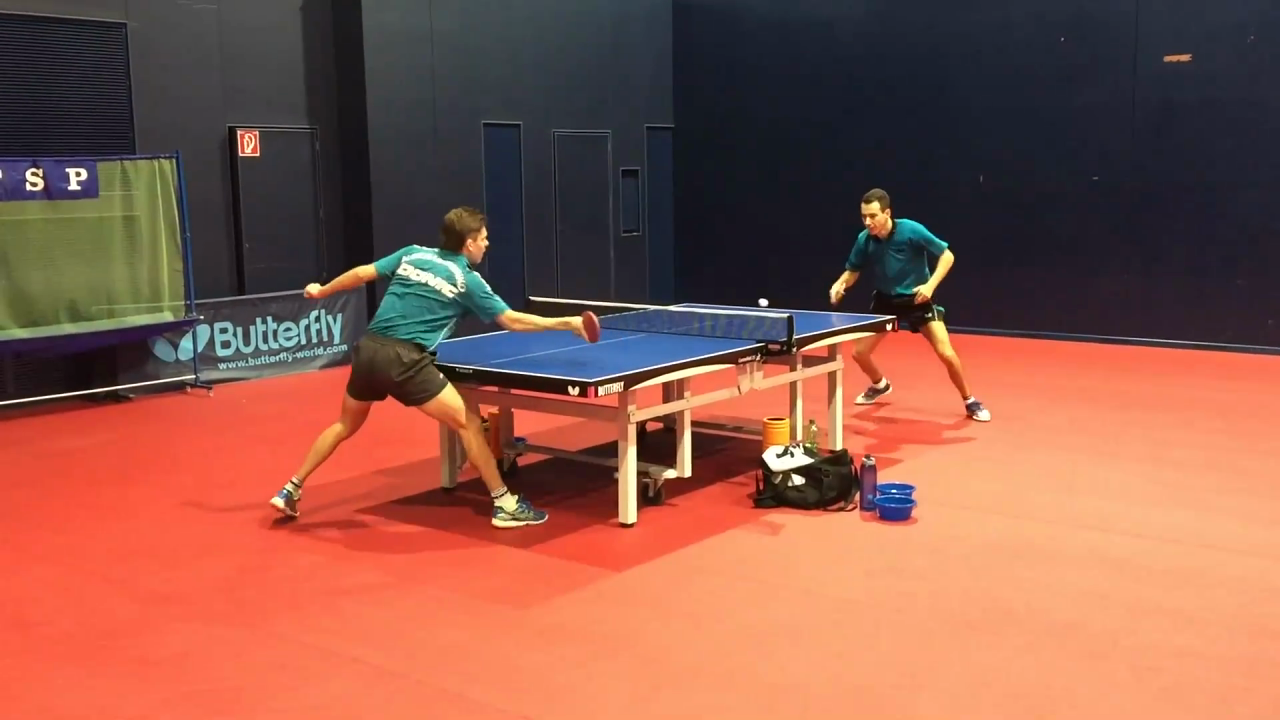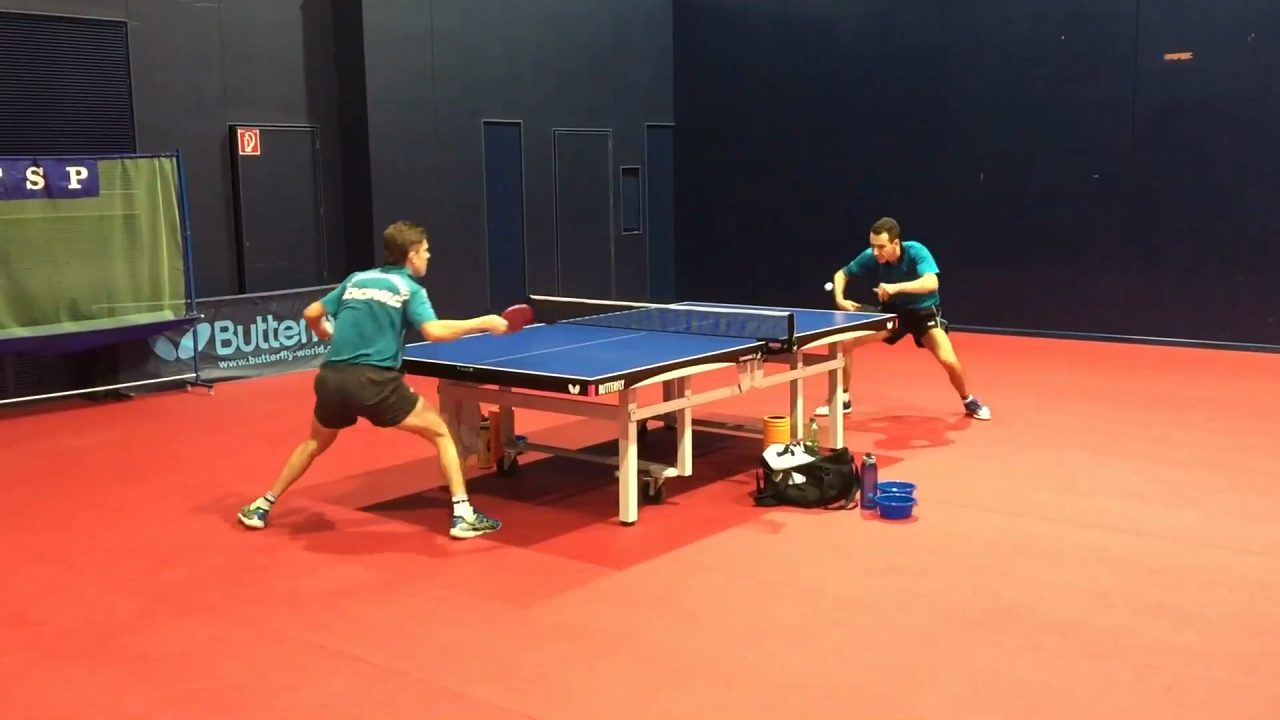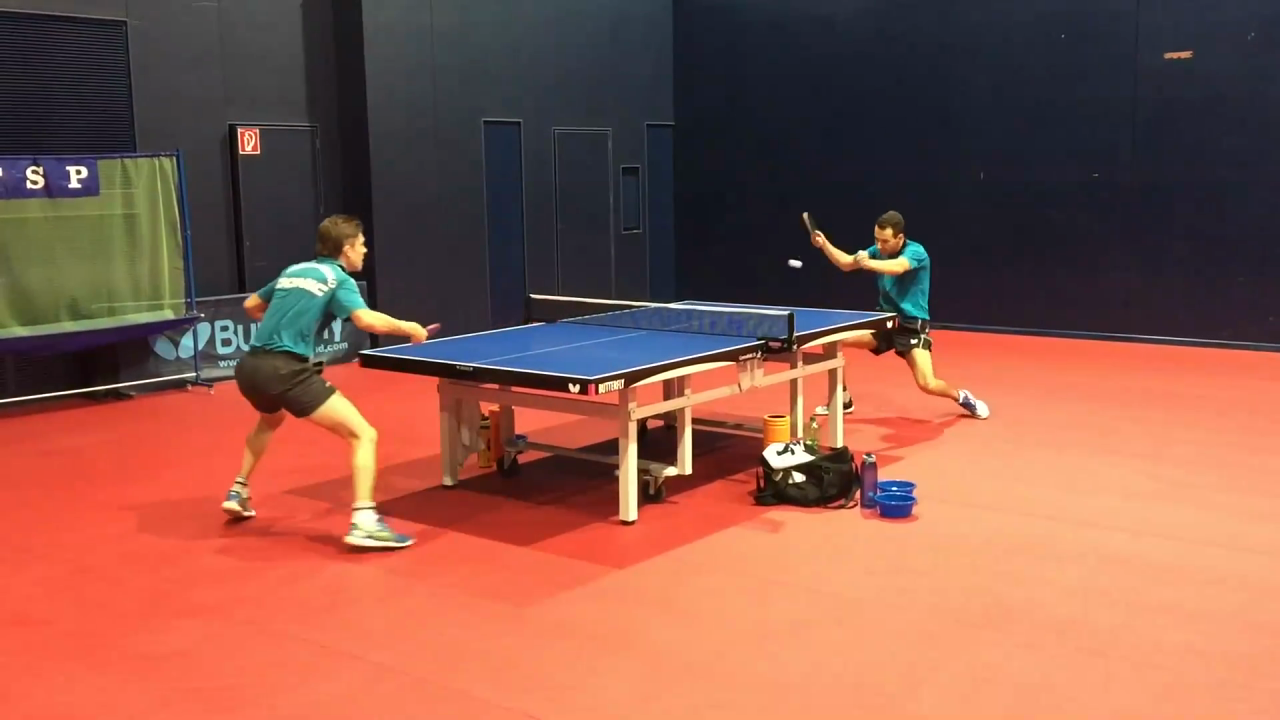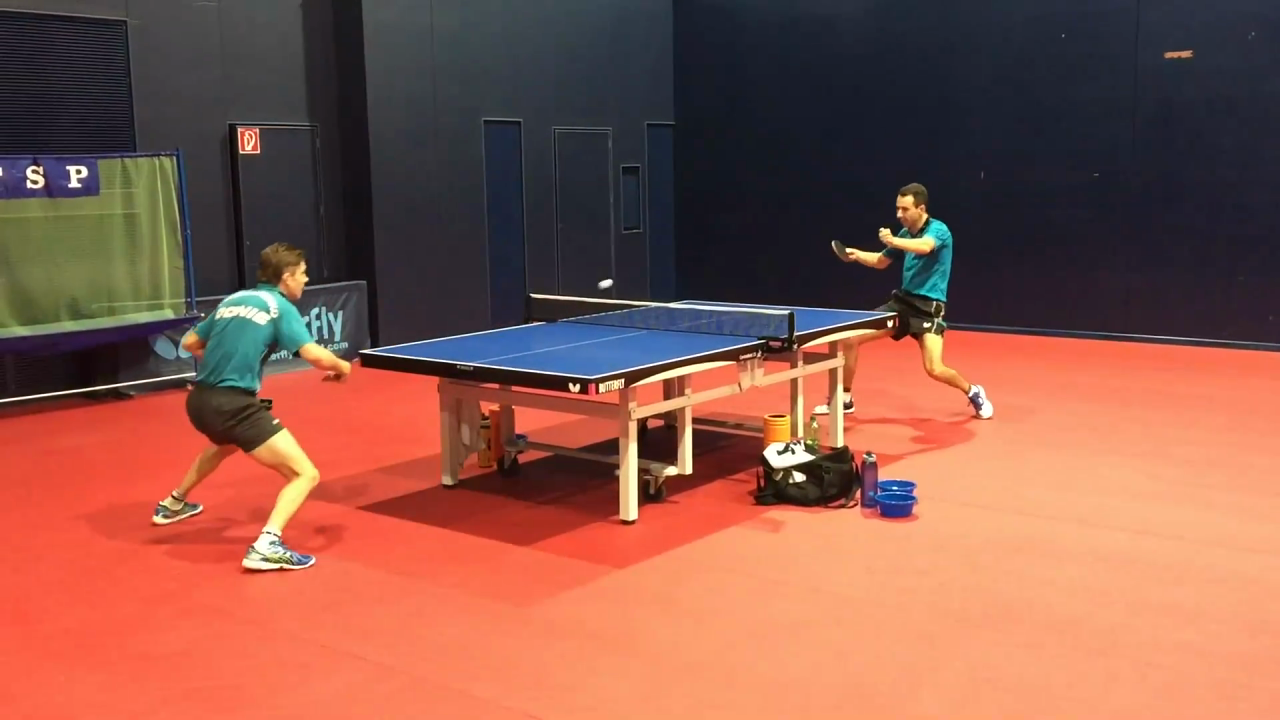
dt=0.2s
person 1, frame 1
left shoulder: (413, 254)
right shoulder: (468, 281)
left elbow: (361, 274)
right elbow: (512, 321)
left wrist: (322, 291)
right wrist: (566, 323)
left hip: (368, 349)
right hip: (404, 359)
left knee: (346, 426)
right knee: (468, 423)
left ankle: (290, 490)
right ankle: (505, 504)
person 1, frame 2
left shoulder: (356, 279)
right shoulder: (410, 290)
left elbow: (311, 314)
right elbow: (434, 331)
left wrist: (323, 331)
right wrist: (484, 323)
left hip: (332, 378)
right hip: (375, 383)
left knee: (316, 442)
right knee: (440, 434)
left ankle: (262, 506)
right ankle: (463, 514)
person 1, frame 3
left shoulder: (293, 271)
right shoulder: (338, 280)
left elbow: (251, 305)
right elbow: (368, 320)
right wrist: (408, 328)
left hip: (250, 367)
right hip: (287, 371)
left knee: (269, 421)
right knee: (363, 435)
left ankle: (238, 493)
right ankle: (364, 521)
person 1, frame 4
left shoulder: (230, 301)
right shoulder: (281, 308)
left elbow: (189, 343)
right elbow: (315, 355)
right wrist: (341, 365)
left hip: (199, 401)
right hip: (235, 405)
left knee: (226, 444)
right knee: (306, 475)
left ankle: (173, 504)
right ankle: (266, 545)
person 2, frame 1
left shoulder: (912, 230)
right shoulder: (864, 240)
left elbow: (947, 256)
right elbow: (852, 272)
left wrist: (931, 285)
right wrist: (839, 286)
left hip: (919, 298)
right hip: (886, 299)
left knee: (946, 353)
right knee: (859, 352)
left ankle: (970, 401)
right ankle: (879, 385)
person 2, frame 2
left shoulder: (916, 252)
right shoulder: (869, 257)
left elbow: (931, 283)
right elbow: (841, 275)
left wrist: (896, 287)
right wrist: (839, 299)
left hip: (923, 311)
right hip: (890, 310)
left knee: (948, 360)
left ankle: (968, 401)
right ankle: (844, 400)
person 2, frame 3
left shoulder: (915, 251)
right shoulder: (878, 250)
left elbow: (897, 268)
right elbow: (848, 262)
left wrist: (867, 263)
right wrist: (825, 245)
left hip: (911, 326)
left knee: (927, 384)
left ankle: (962, 398)
right ankle: (843, 400)
person 2, frame 4
left shoulder: (938, 230)
right shoulder: (905, 233)
left elbow: (924, 247)
right elbow: (880, 262)
left wrist: (893, 241)
right wrist: (857, 255)
left hip: (928, 307)
right hip: (901, 301)
left knee: (933, 369)
right knee: (850, 339)
left ankle: (973, 393)
right ankle: (844, 399)
